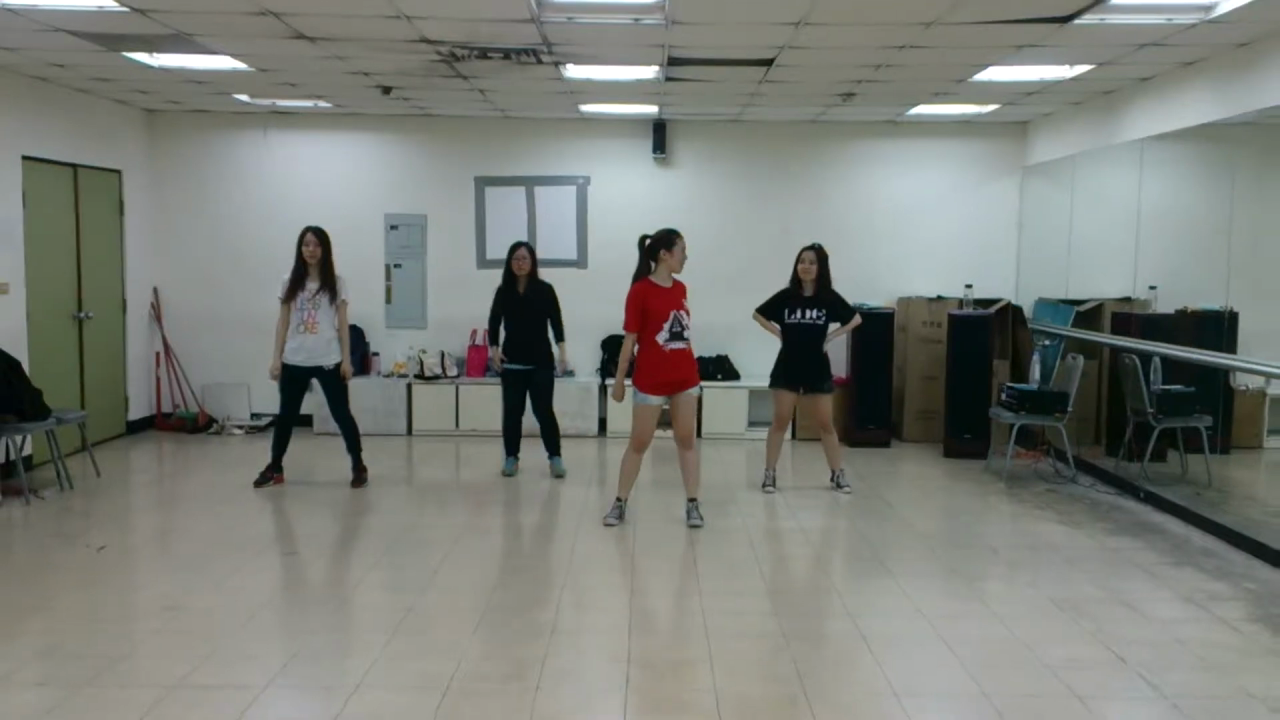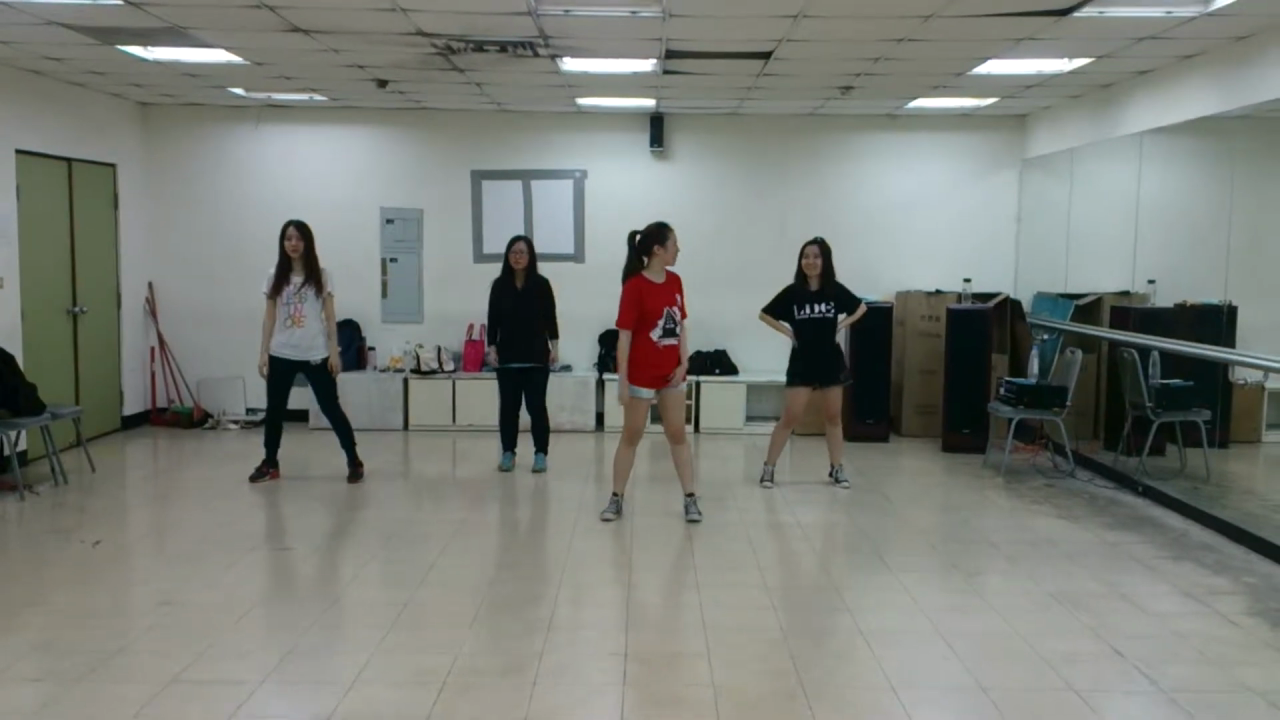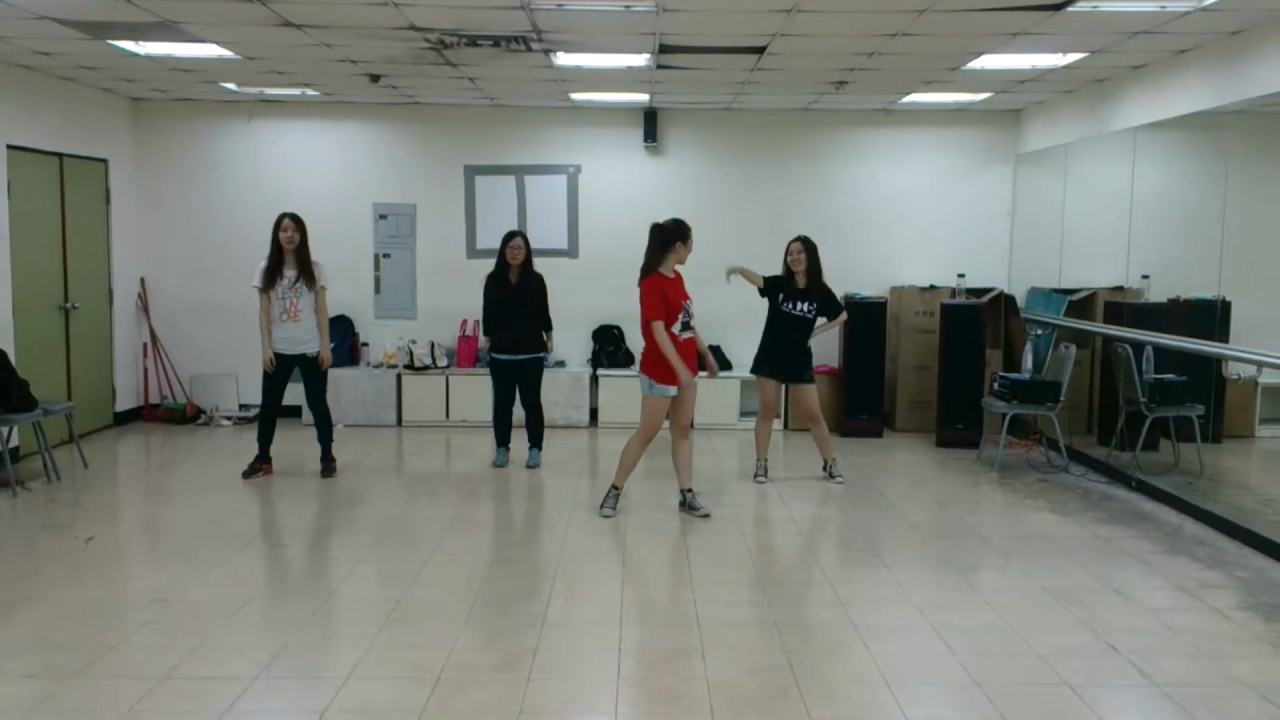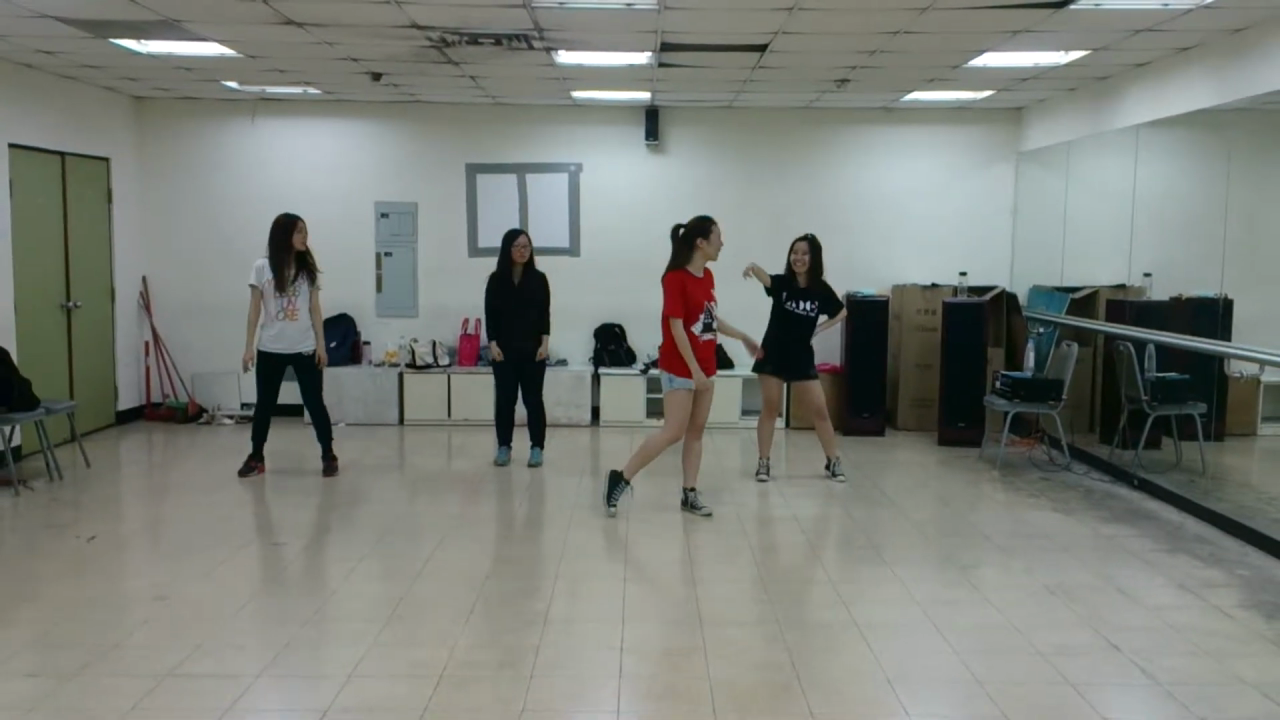
dt=0.7s
person 1, frame 1
left shoulder: (680, 289)
right shoulder: (641, 290)
right elbow: (630, 339)
right wrist: (619, 380)
left hip: (685, 379)
right hip: (650, 381)
left knee: (686, 440)
right knee: (639, 443)
left ankle: (692, 504)
right ankle: (620, 503)
person 1, frame 2
left shoulder: (675, 281)
right shoulder: (634, 286)
left elbow: (682, 325)
right elbow: (624, 336)
left wrist: (684, 363)
right wrist: (623, 381)
left hip: (672, 373)
right hip: (640, 375)
left knee: (678, 435)
right knee: (631, 437)
left ankle: (690, 499)
right ankle: (616, 498)
person 1, frame 3
left shoulder: (677, 277)
right shoulder: (652, 282)
right elbow: (658, 331)
left wrist: (706, 353)
right wrist: (681, 368)
left hip: (685, 369)
right hip: (660, 371)
left knee: (682, 431)
right knee: (646, 433)
left ankle: (687, 494)
right ankle: (614, 491)
person 1, frame 4
left shoulder: (707, 275)
right shoulder: (676, 278)
right elbow: (676, 327)
left wrist: (744, 337)
right wrist: (694, 369)
left hip: (705, 366)
right hip: (679, 367)
left knee: (696, 431)
right knee: (673, 431)
left ankle: (689, 494)
right ankle: (621, 478)
person 2, frame 1
left shoulder: (335, 283)
right shoulder: (291, 282)
left elbow: (343, 324)
right elbow: (283, 322)
left wrist: (346, 359)
right wrist: (277, 357)
left hip: (329, 361)
right hip: (294, 361)
left knee: (341, 414)
right knee: (286, 414)
left ankle: (358, 467)
right ankle: (275, 468)
person 2, frame 2
left shoulder: (320, 276)
right shoulder: (275, 276)
left elbow: (330, 317)
right elbow: (270, 317)
left wrist: (334, 352)
right wrist: (264, 352)
left hip: (315, 355)
right hip: (281, 355)
left knee: (331, 408)
right knee: (274, 409)
left ankle: (354, 462)
right ankle: (270, 463)
person 2, frame 3
left shoulder: (314, 268)
right shoulder: (267, 269)
left elbow: (321, 310)
right elbow: (264, 312)
left wrist: (325, 346)
right wrist: (266, 348)
left hip: (311, 349)
right hip: (279, 349)
left knee: (317, 403)
right knee: (269, 404)
left ankle: (327, 458)
right ankle: (263, 459)
person 2, frame 4
left shoulder: (308, 268)
right shoulder: (263, 267)
left elbow: (315, 309)
right elbow: (255, 309)
left wrist: (321, 345)
right wrist: (249, 346)
left hip: (305, 348)
right hip: (271, 349)
left knee: (314, 402)
right knee: (264, 404)
left ankle: (329, 456)
right ankle: (256, 457)
person 3, frame 1
left shoulder: (830, 298)
right shoulder: (786, 296)
left elbow: (855, 320)
right elbow: (758, 315)
left wrist: (831, 336)
right wrist: (779, 333)
left hip: (817, 368)
right hip: (787, 368)
left knee: (826, 424)
right knee: (780, 422)
left ankle: (837, 474)
right ankle: (769, 473)
person 3, frame 2
left shoulder: (835, 290)
right shoulder: (792, 292)
left elbow: (861, 308)
right elbow: (765, 315)
left wrist: (840, 327)
right wrist: (788, 332)
left hip: (830, 362)
right hip: (801, 364)
left knee: (833, 418)
right knee: (789, 418)
left ankle: (837, 469)
right ankle: (769, 467)
person 3, frame 3
left shoulder: (820, 291)
right shoulder: (778, 284)
left elbow: (841, 316)
right elbow: (756, 279)
left wrist: (816, 332)
right wrist: (739, 270)
left hip: (800, 361)
right hip: (770, 358)
left knee: (814, 415)
right knee: (767, 411)
left ankle: (830, 463)
right ankle: (761, 463)
person 3, frame 4
left shoulder: (821, 289)
right shoulder: (782, 282)
left elbow: (841, 312)
right elbow: (765, 279)
left wrist: (819, 329)
right wrist: (753, 268)
left hip: (802, 358)
right hip: (773, 356)
left knee: (820, 410)
right knee: (770, 409)
left ankle: (833, 462)
right ankle: (763, 462)
person 4, frame 1
left shoulder: (544, 290)
right shoulder: (504, 291)
left elbow: (556, 321)
right elbow: (494, 322)
left wrist: (562, 351)
right wrist: (495, 348)
left hip: (541, 362)
right hip: (511, 362)
left knee: (544, 410)
right knee: (512, 411)
left ankle: (556, 457)
right ankle: (511, 458)
person 4, frame 2
left shoulder: (541, 284)
right shoulder: (500, 285)
left elbow: (550, 317)
right elbow: (493, 319)
left wrist: (554, 347)
right wrist: (491, 348)
left hip: (536, 357)
right hip: (507, 357)
left knee: (536, 406)
right knee: (508, 406)
left ankle: (541, 453)
right ankle: (508, 453)
person 4, frame 3
left shoulder: (535, 279)
right shoulder: (494, 279)
left elbow: (543, 311)
right elbow: (488, 311)
left wrist: (549, 338)
right wrist: (487, 338)
left hip: (531, 351)
right hip: (501, 352)
left knee: (531, 401)
right knee: (502, 401)
left ankle: (535, 449)
right ankle: (502, 449)
person 4, frame 4
left shoulder: (538, 279)
right shoulder: (496, 279)
left elbow: (544, 313)
right elbow: (491, 314)
left wrist: (545, 342)
right wrist: (492, 344)
left hip: (532, 350)
right hip: (504, 350)
left knee: (533, 399)
right knee: (505, 399)
left ankle: (537, 448)
right ankle: (504, 447)
